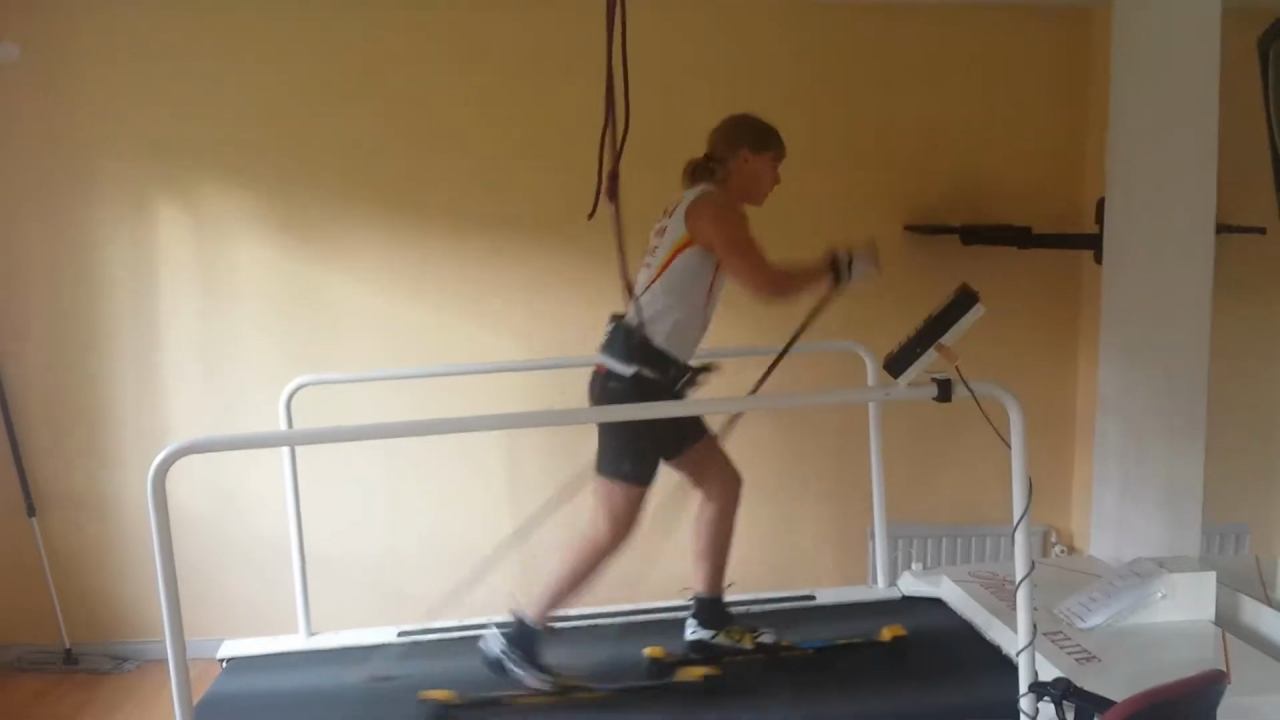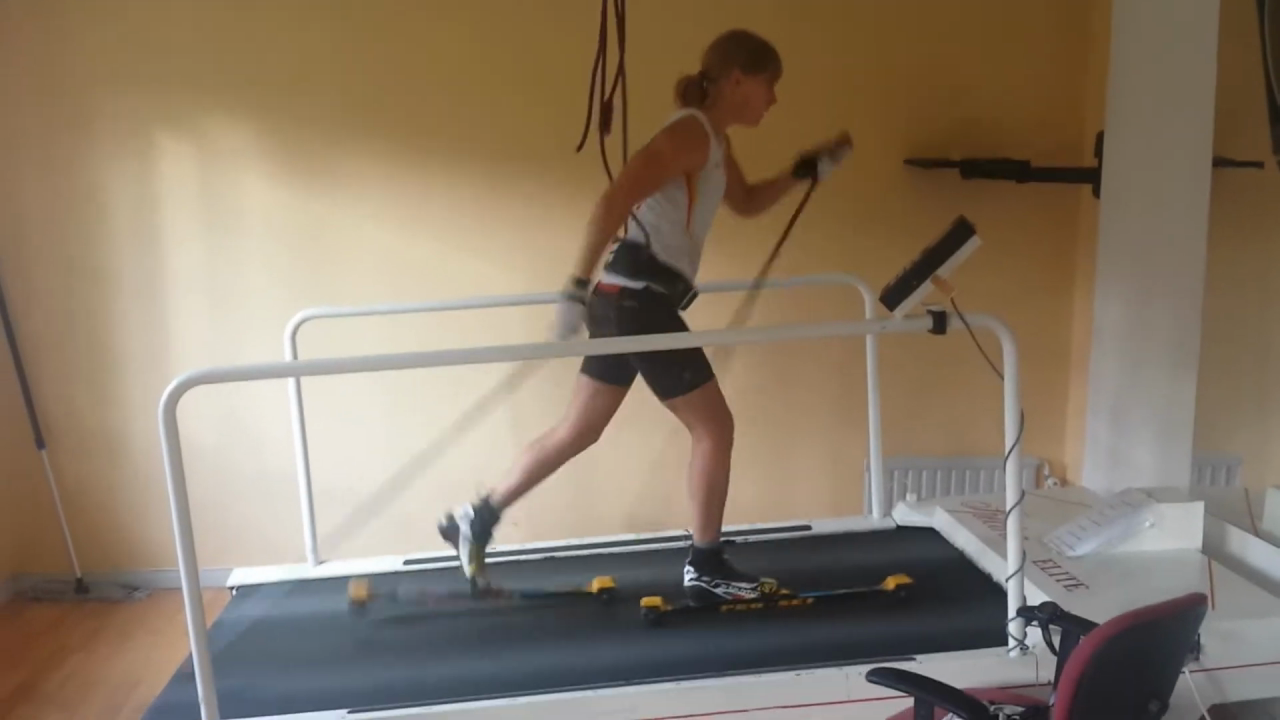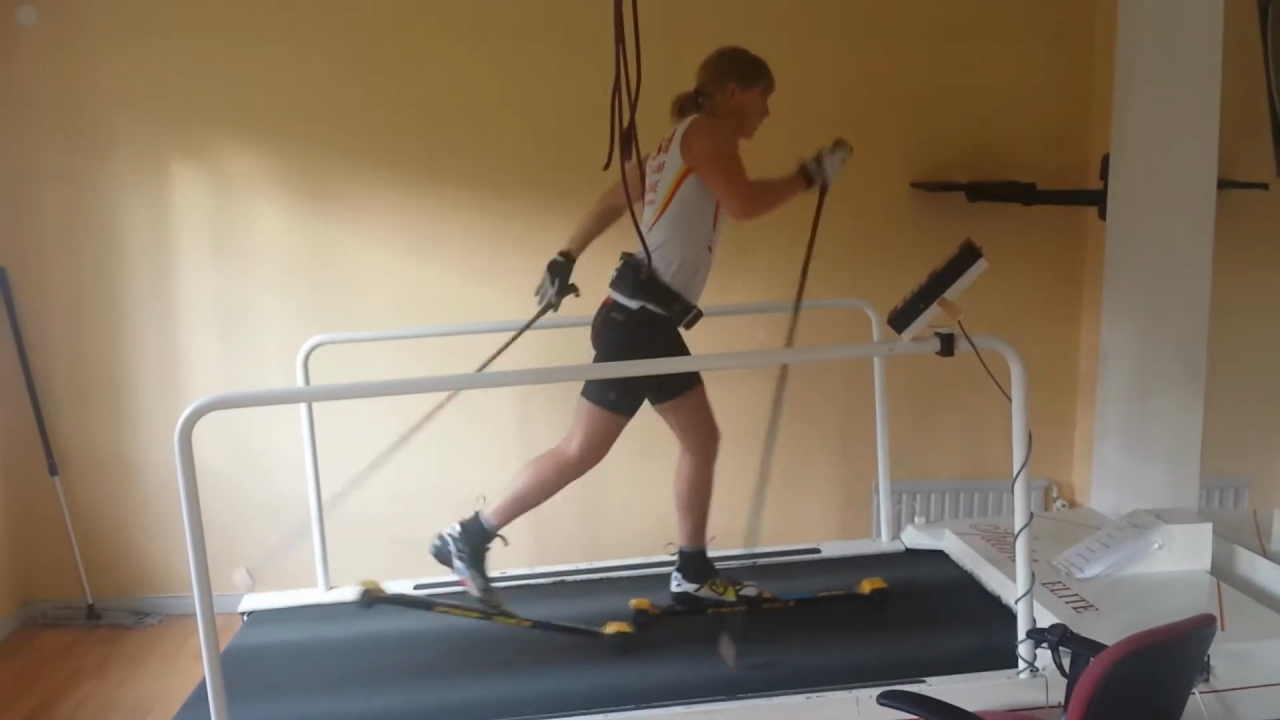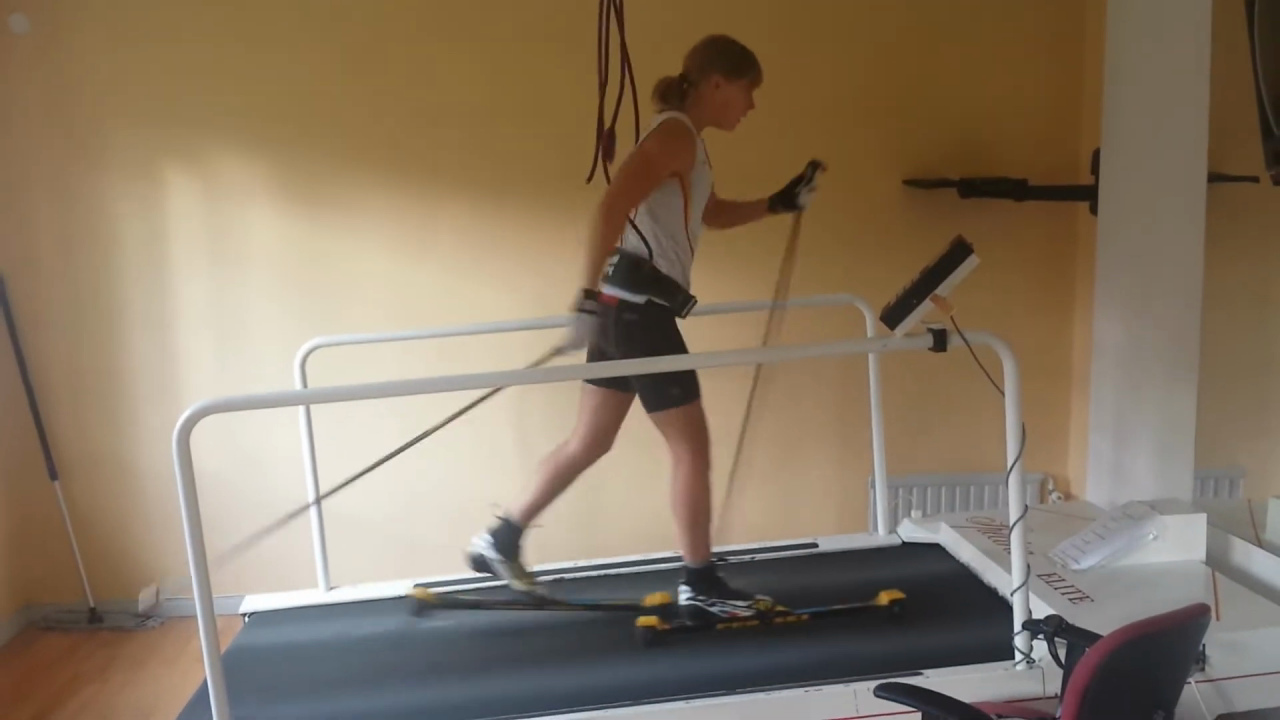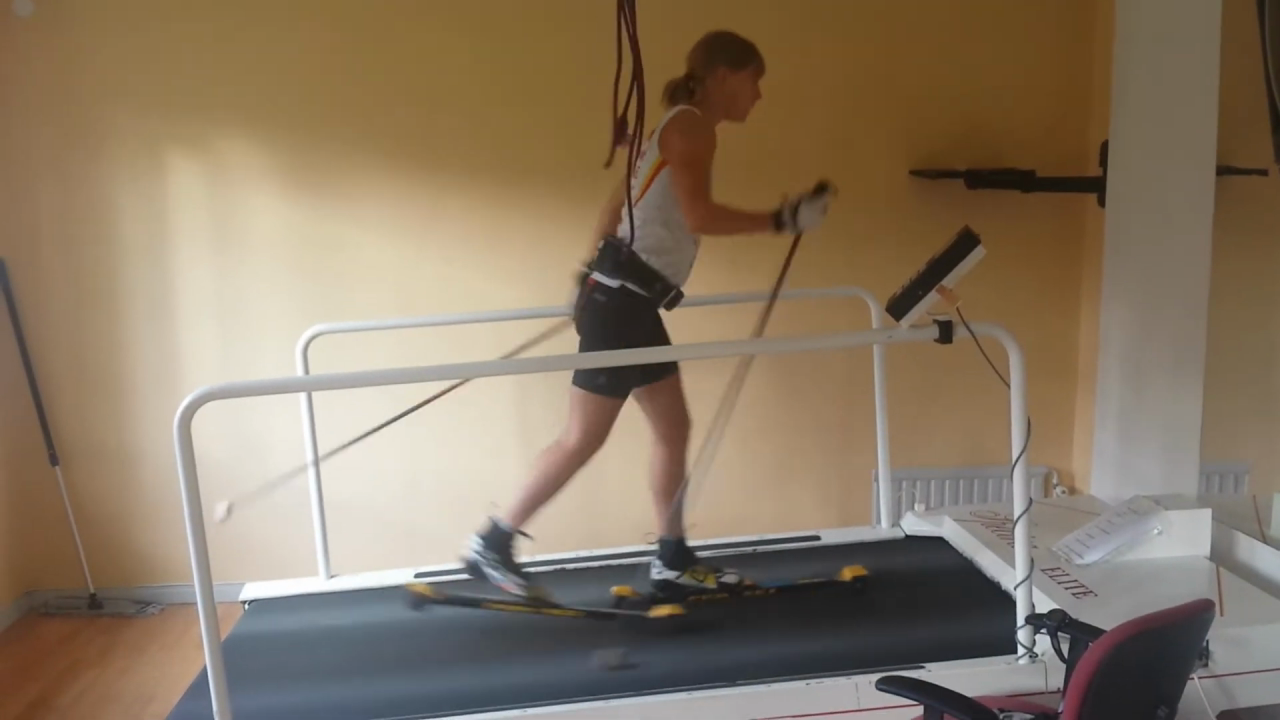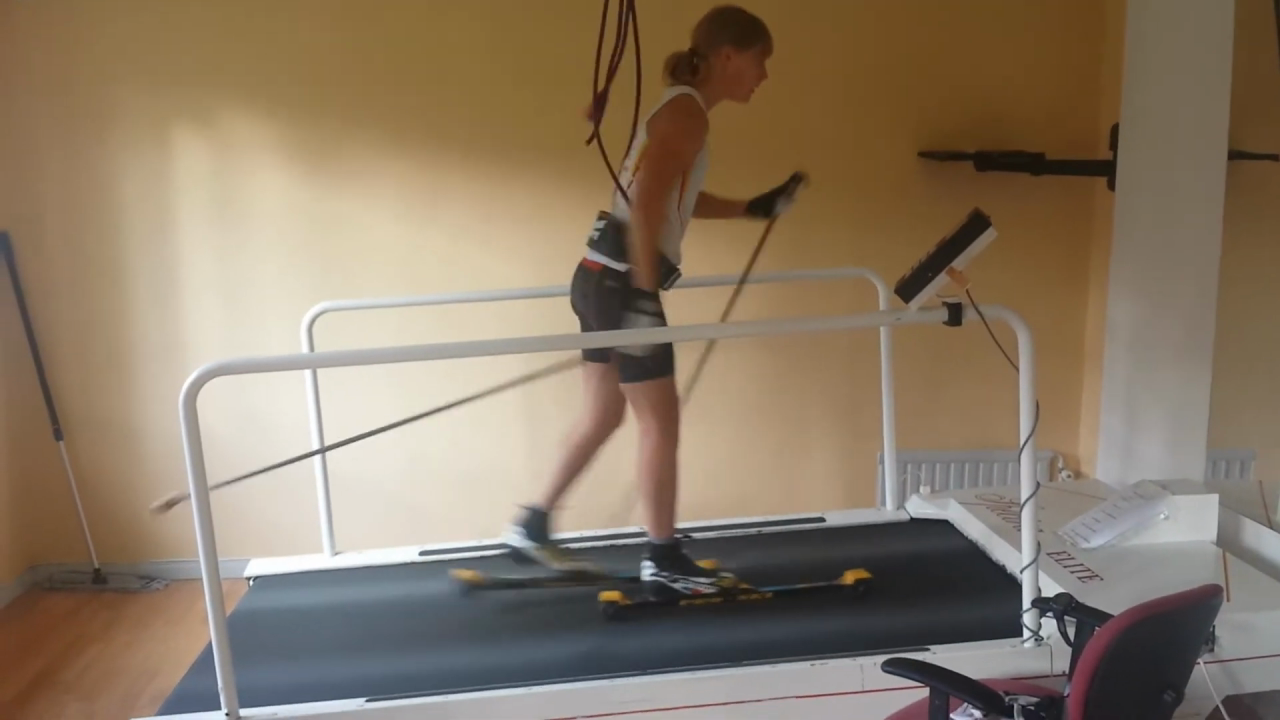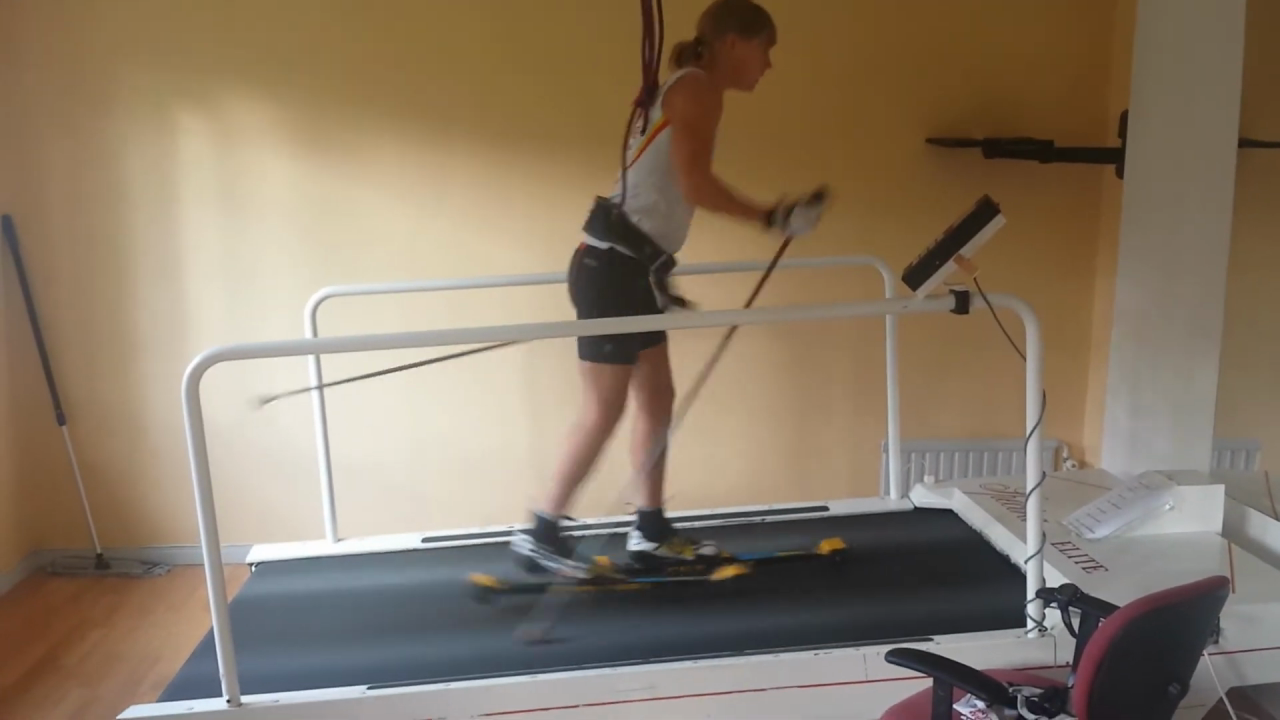
dt=0.7s
person 1, frame 1
left shoulder: (690, 208)
right shoulder: (715, 207)
right elbow: (767, 284)
right wrist: (836, 267)
left hip: (649, 379)
right hip: (635, 384)
left knee: (724, 487)
right knee: (611, 528)
left ankle: (708, 619)
right ankle: (519, 637)
person 1, frame 2
left shoulder: (711, 139)
right shoulder: (690, 134)
left elbow: (747, 201)
right elbow: (613, 201)
left wrist: (804, 171)
right wrist: (578, 288)
left hip: (628, 299)
right hip: (637, 301)
left knee: (578, 430)
right knee: (714, 429)
left ankle: (477, 518)
right ankle: (705, 566)
person 1, frame 3
left shoulder: (675, 144)
right shoulder: (706, 133)
left elbow: (607, 204)
right elbow: (744, 203)
left wrist: (564, 259)
right wrist: (809, 175)
left hip: (650, 319)
right hip: (637, 320)
left knee: (701, 440)
right knee: (581, 452)
left ankle: (692, 573)
right ankle: (470, 537)
person 1, frame 4
left shoulder: (680, 138)
right shoulder: (675, 136)
left elbow: (708, 214)
right elbow: (609, 211)
left wrist: (781, 201)
right wrist: (593, 304)
left hip: (626, 310)
right hip: (634, 311)
left knee: (589, 441)
right knee: (691, 447)
left ankle: (502, 539)
right ankle: (700, 584)
person 1, frame 5
left shoulder: (678, 132)
right shoulder: (691, 126)
left elbow: (615, 208)
right elbow: (700, 216)
left wrist: (588, 279)
right wrist: (780, 219)
left hip: (632, 301)
right hip: (619, 300)
left knee: (674, 426)
right knee: (583, 440)
left ankle: (673, 559)
right ankle: (493, 542)
person 1, frame 6
left shoulder: (682, 109)
right shoulder: (685, 113)
left elbow: (682, 201)
right elbow: (646, 204)
left wrist: (757, 206)
right wrist: (648, 302)
left hip: (608, 278)
right hip: (618, 281)
left knee: (604, 415)
right knee: (660, 421)
left ankle: (532, 524)
right ankle: (662, 561)
person 1, frame 7
left shoulder: (687, 95)
right shoulder: (697, 90)
right elbow: (696, 186)
left wrist: (656, 273)
right wrist: (773, 216)
left hip: (628, 265)
right hip: (612, 264)
left knee: (657, 399)
right knee: (604, 411)
left ankle: (650, 530)
right ankle: (541, 532)
